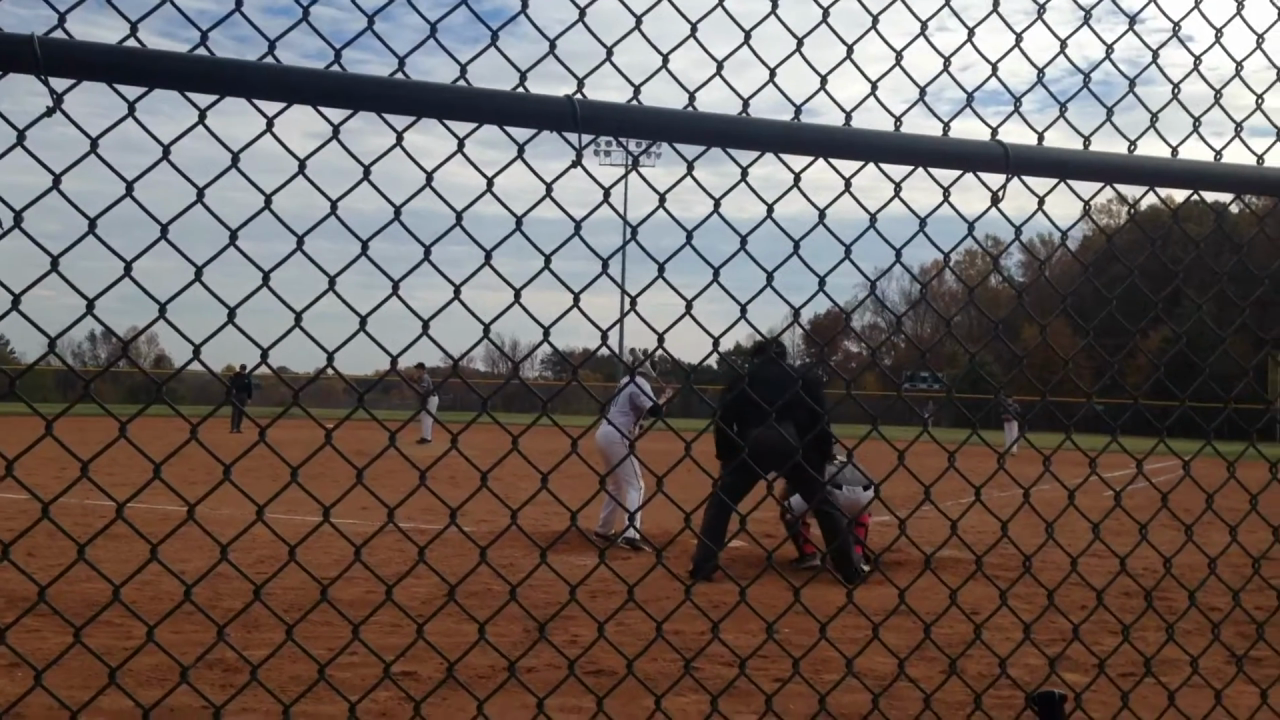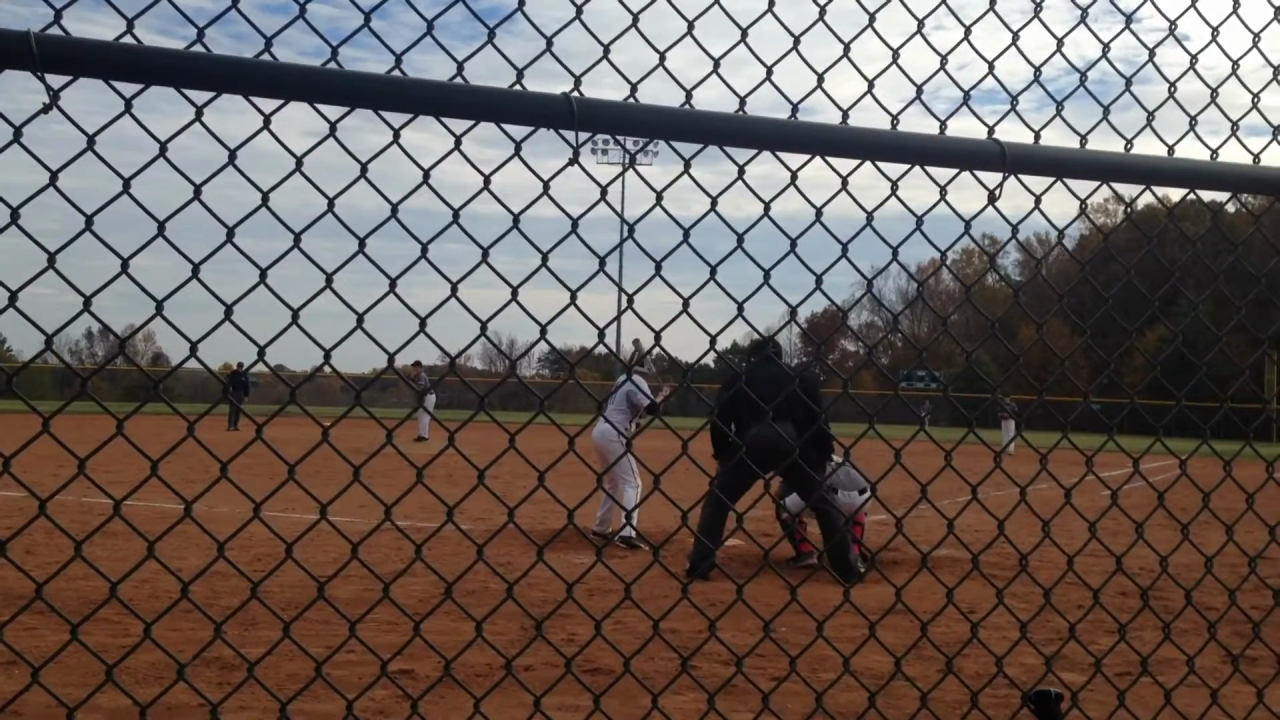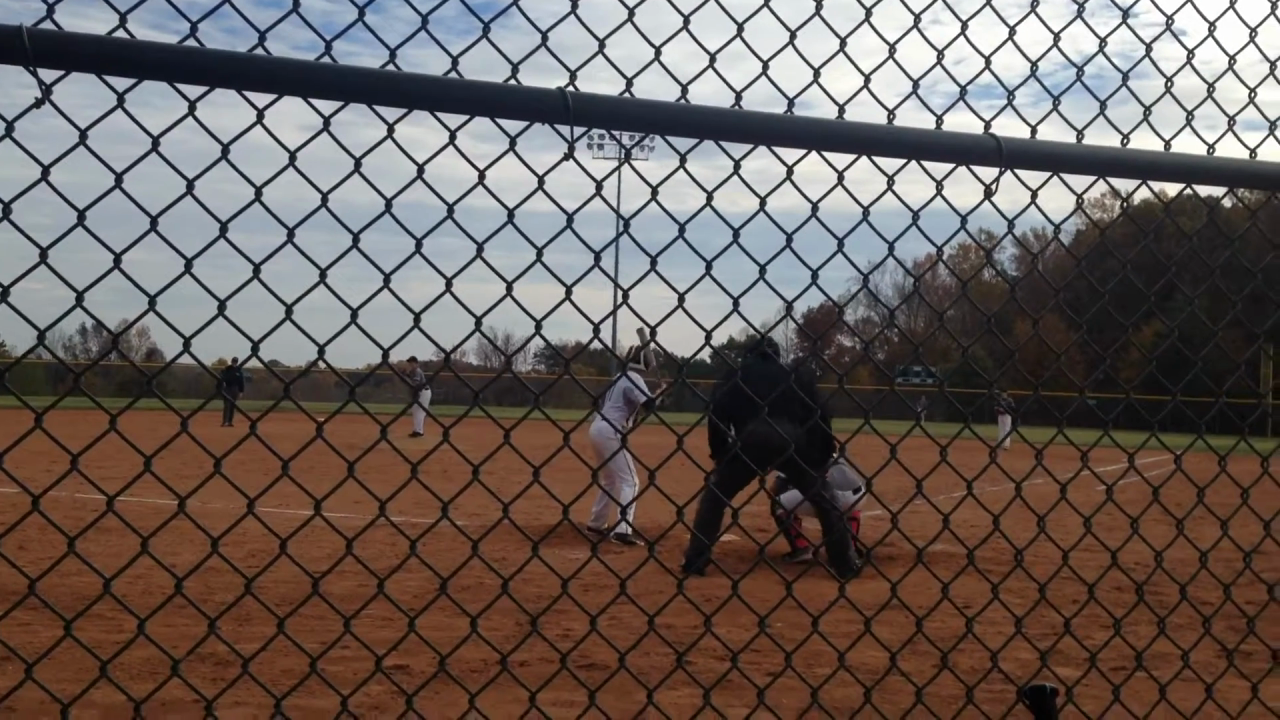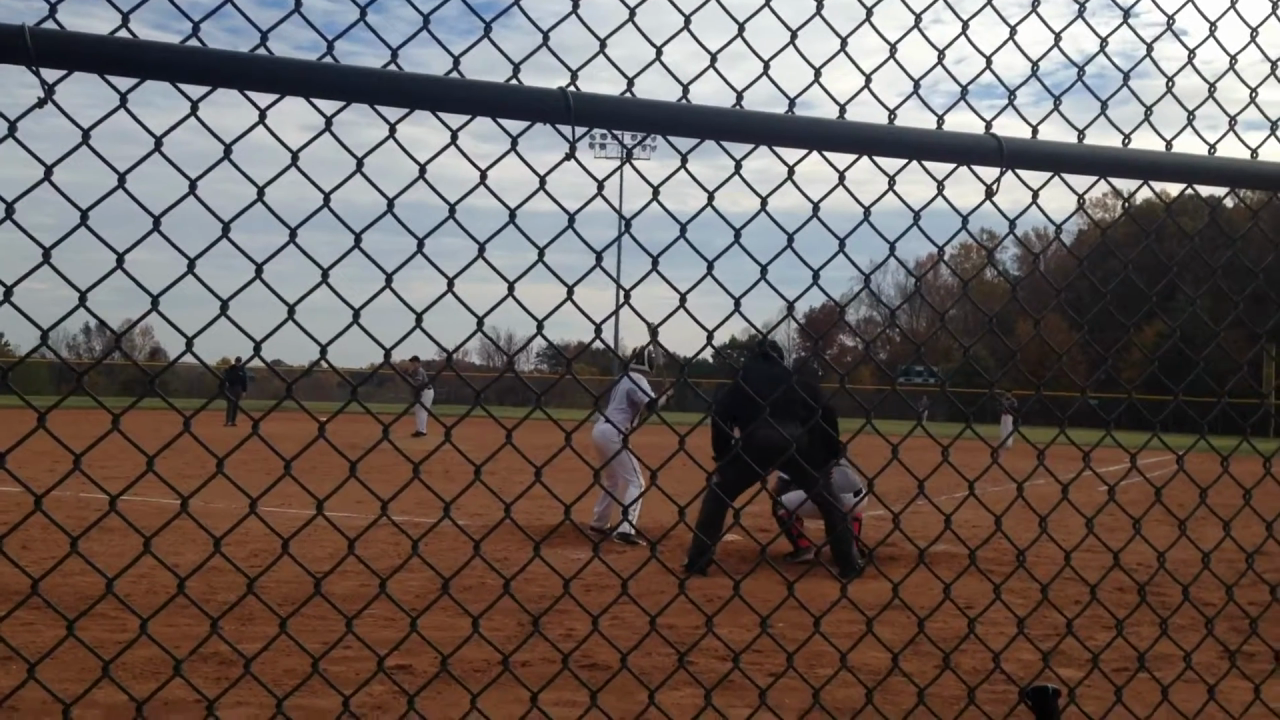
dt=0.1s
person 1, frame 1
left shoulder: (744, 379)
right shoulder: (804, 379)
left elbow: (723, 418)
right elbow: (820, 421)
left wrist: (726, 457)
right wrist: (822, 461)
left hip: (753, 445)
right hip: (794, 446)
left knee: (721, 501)
right knee: (824, 505)
left ankle: (703, 566)
right ankle: (851, 570)
person 1, frame 2
left shoulder: (740, 378)
right shoulder: (801, 378)
left elbow: (720, 418)
right elbow: (818, 420)
left wrist: (722, 457)
right wrist: (822, 459)
left hip: (752, 444)
right hip: (792, 445)
left knee: (718, 499)
right knee: (823, 503)
left ankle: (700, 564)
right ankle: (848, 569)
person 1, frame 3
left shoulder: (737, 376)
right shoulder: (797, 377)
left elbow: (718, 416)
right elbow: (820, 416)
left wrist: (719, 456)
right wrist: (824, 457)
left hip: (752, 441)
right hip: (794, 442)
left knee: (716, 494)
right knee: (824, 500)
left ankle: (696, 560)
right ankle: (846, 564)
person 1, frame 4
left shoulder: (743, 379)
right shoulder: (801, 381)
left elbow: (721, 417)
right elbow: (827, 418)
left wrist: (722, 459)
right wrist: (831, 459)
left hip: (757, 443)
right hip: (798, 444)
left knee: (718, 494)
right knee: (828, 500)
left ankle: (698, 560)
right ankle: (849, 564)
person 2, frame 1
left shoulder: (627, 381)
right shoulder: (640, 383)
left elbow: (640, 411)
right elbow: (654, 411)
left wrist: (661, 400)
right wrist: (665, 397)
left hip: (605, 433)
right hip: (617, 437)
left knee: (616, 484)
right knee: (634, 485)
left ankle: (604, 530)
right ankle: (631, 535)
person 2, frame 2
left shoulder: (624, 380)
right shoulder: (637, 381)
left elbow: (636, 409)
right elbow: (652, 409)
left wrist: (657, 398)
right wrist: (662, 395)
left hip: (601, 431)
right hip: (613, 434)
left knee: (612, 483)
right knee: (631, 483)
left ankle: (601, 528)
right ankle: (627, 533)
person 2, frame 3
left shoulder: (621, 378)
right shoulder: (634, 378)
left elbow: (637, 410)
right elbow: (649, 405)
left wrist: (655, 396)
right wrist: (660, 392)
left hip: (598, 429)
right hip: (610, 432)
left knee: (609, 480)
right knee: (629, 481)
left ankle: (596, 524)
right ankle: (623, 530)
person 2, frame 4
left shoulder: (625, 378)
right shoulder: (637, 380)
left elbow: (641, 412)
right elbow: (652, 405)
left wrist: (660, 398)
right wrist: (666, 395)
left hip: (601, 430)
right hip: (613, 434)
left knee: (612, 481)
right knee: (635, 482)
left ankle: (599, 523)
right ankle: (626, 530)
